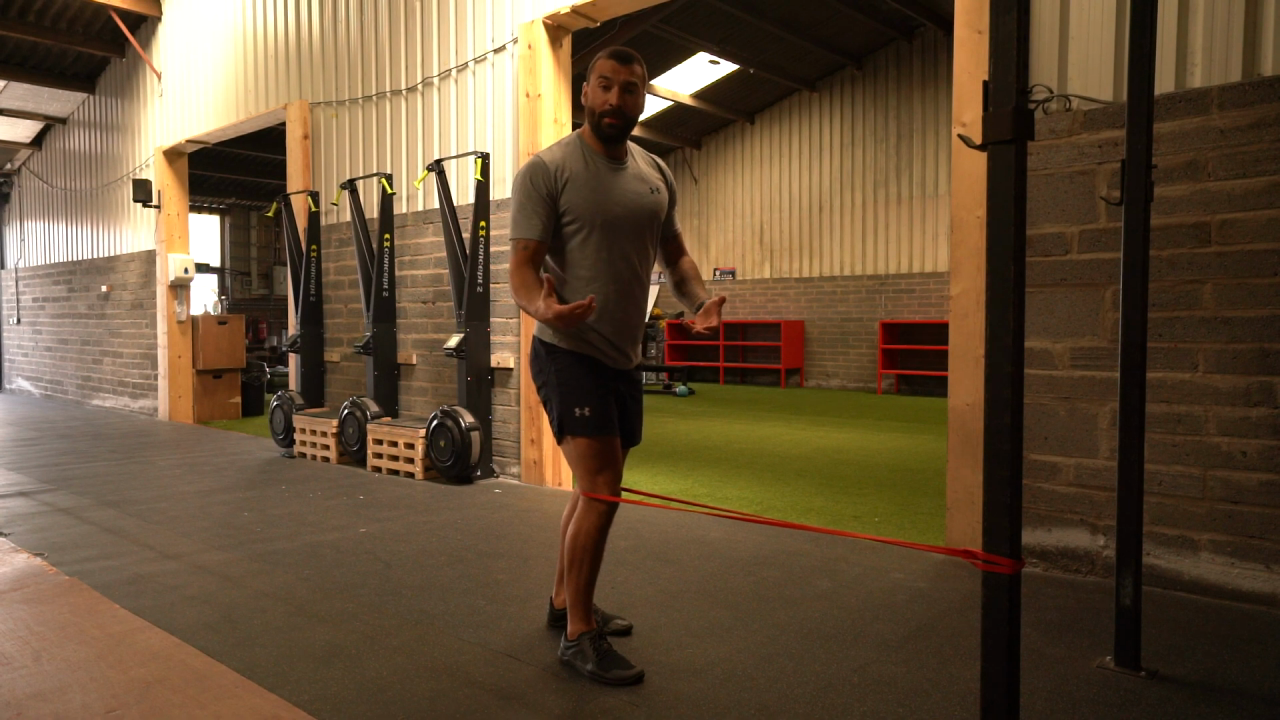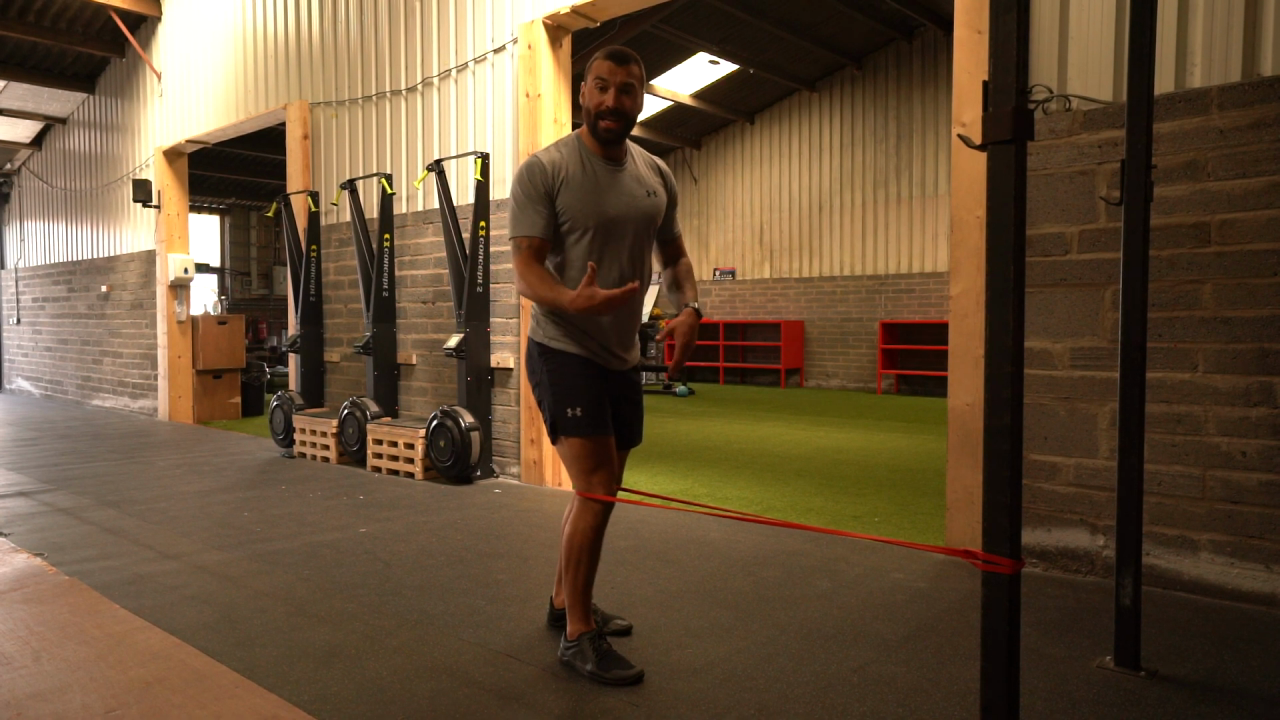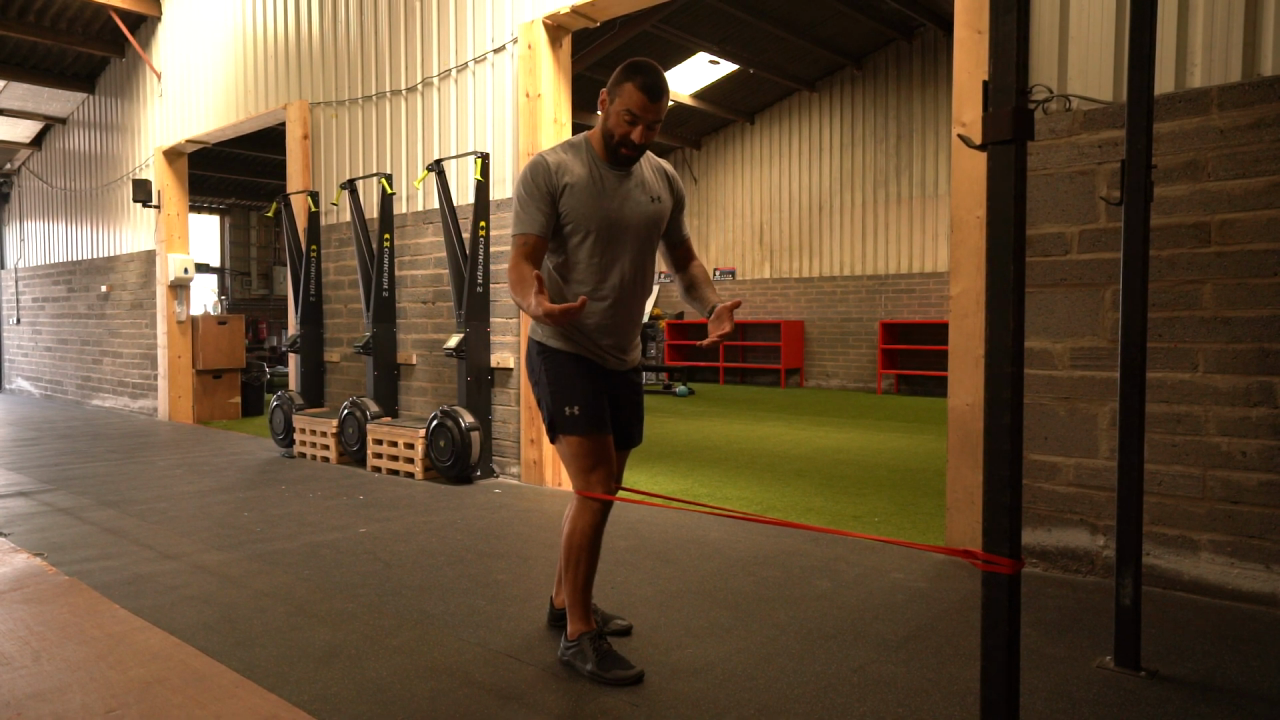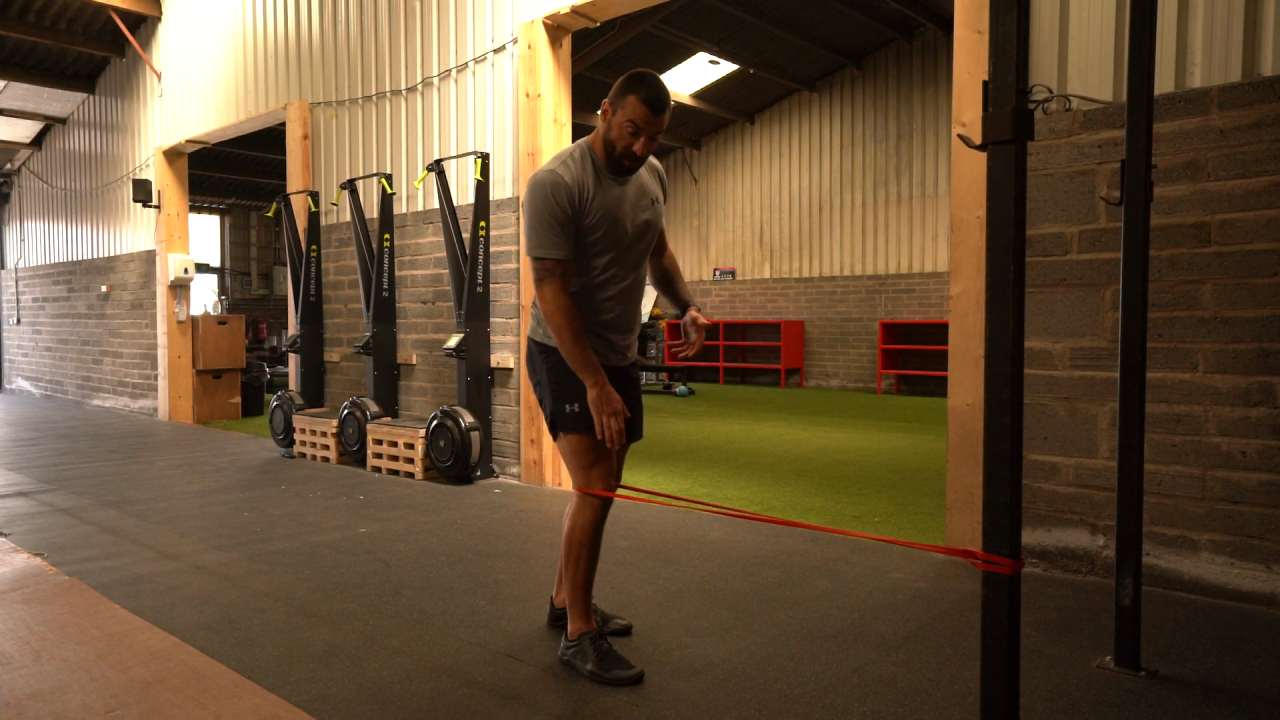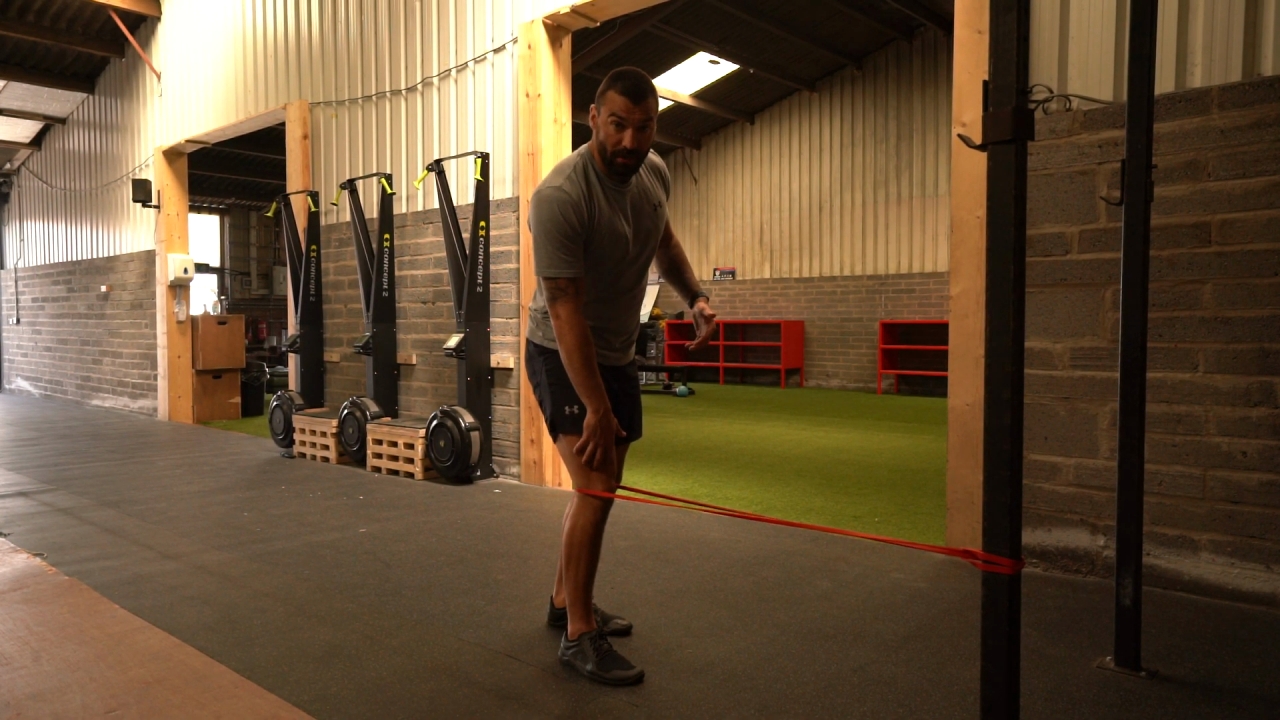
dt=1s
person 1, frame 1
left shoulder: (655, 173)
right shoulder: (547, 170)
left elbow: (673, 253)
right elbow: (521, 267)
left wrist: (700, 303)
right wrist: (538, 306)
left hip: (623, 358)
right hip: (569, 355)
left knee: (595, 487)
right knee: (601, 491)
left ankle: (565, 600)
right ankle: (579, 634)
person 1, frame 2
left shoulder: (655, 175)
right shoulder: (544, 169)
left elbow: (674, 255)
right elbow: (526, 268)
left wrist: (688, 309)
right wrist: (572, 300)
left hip: (621, 358)
right hip: (565, 354)
left knee: (597, 487)
right knee: (596, 492)
left ankle: (565, 601)
right ankle: (578, 635)
person 1, frame 3
left shoulder: (664, 179)
right shoulder: (549, 170)
left elbow: (682, 258)
right elbow: (523, 261)
left wrist: (712, 306)
right wrist: (534, 304)
left hip: (624, 358)
right hip: (565, 353)
left knee: (602, 488)
right knee: (595, 490)
left ankle: (565, 601)
right ankle: (579, 634)
person 1, frame 4
left shoulder: (652, 176)
right shoulder: (556, 183)
right elbow: (552, 295)
left wrist: (687, 307)
right wrist: (596, 388)
left hip: (620, 353)
right hip: (564, 354)
left knee: (603, 485)
right knee: (596, 487)
left ankle: (566, 600)
right ankle: (579, 634)
person 1, frame 5
left shoulder: (654, 174)
right shoulder: (561, 195)
right elbow: (566, 312)
left wrist: (695, 296)
right wrist: (596, 409)
left hip: (618, 353)
right hip: (562, 354)
left knee: (601, 482)
right knee: (596, 485)
left ankle: (565, 599)
right ankle: (579, 635)
